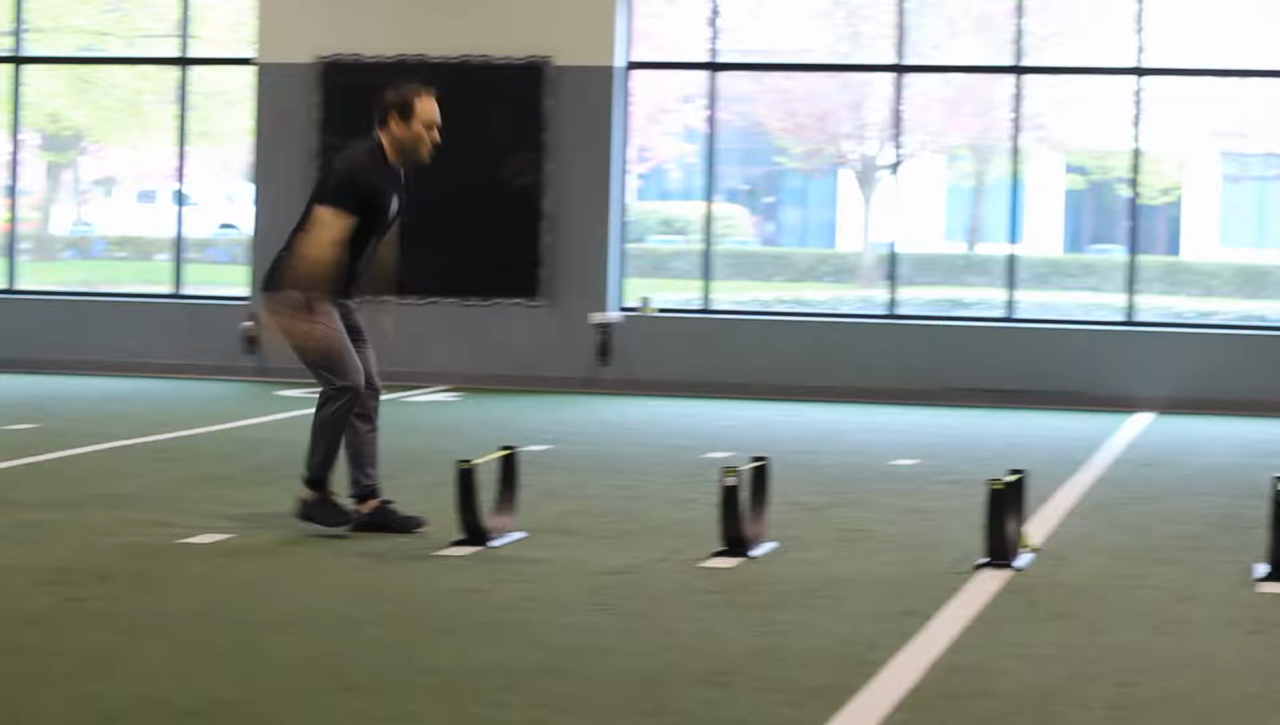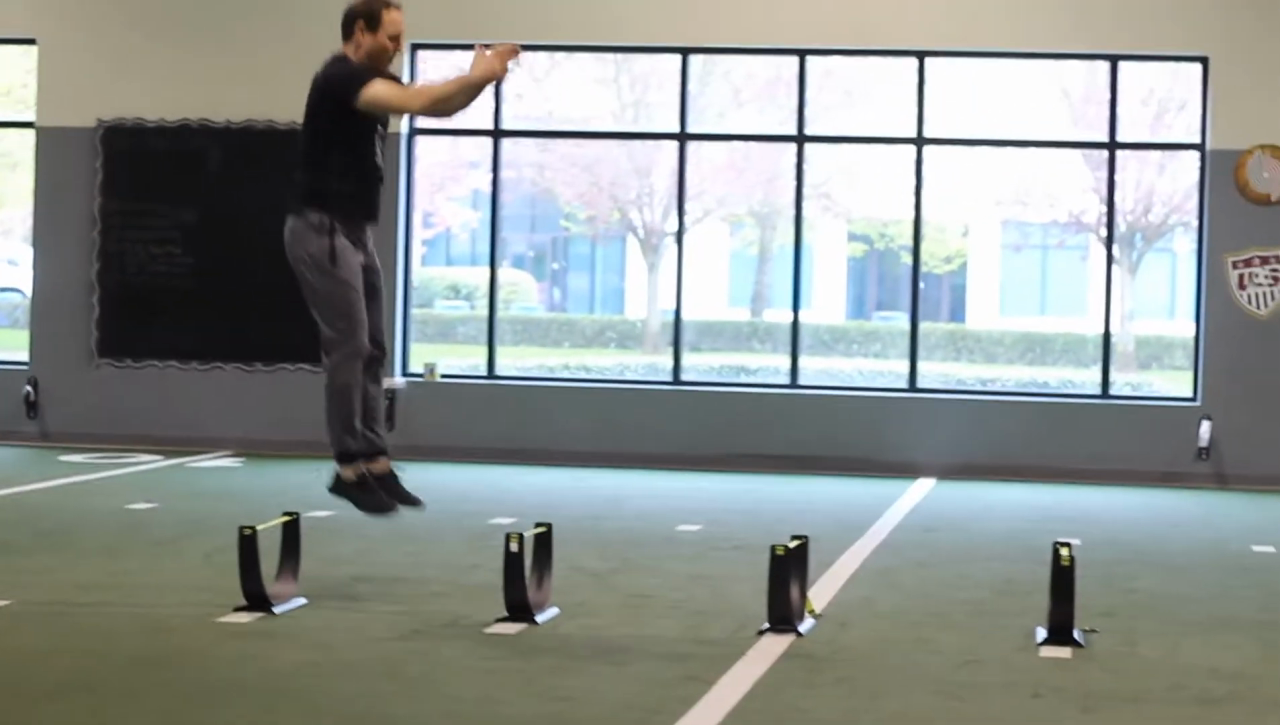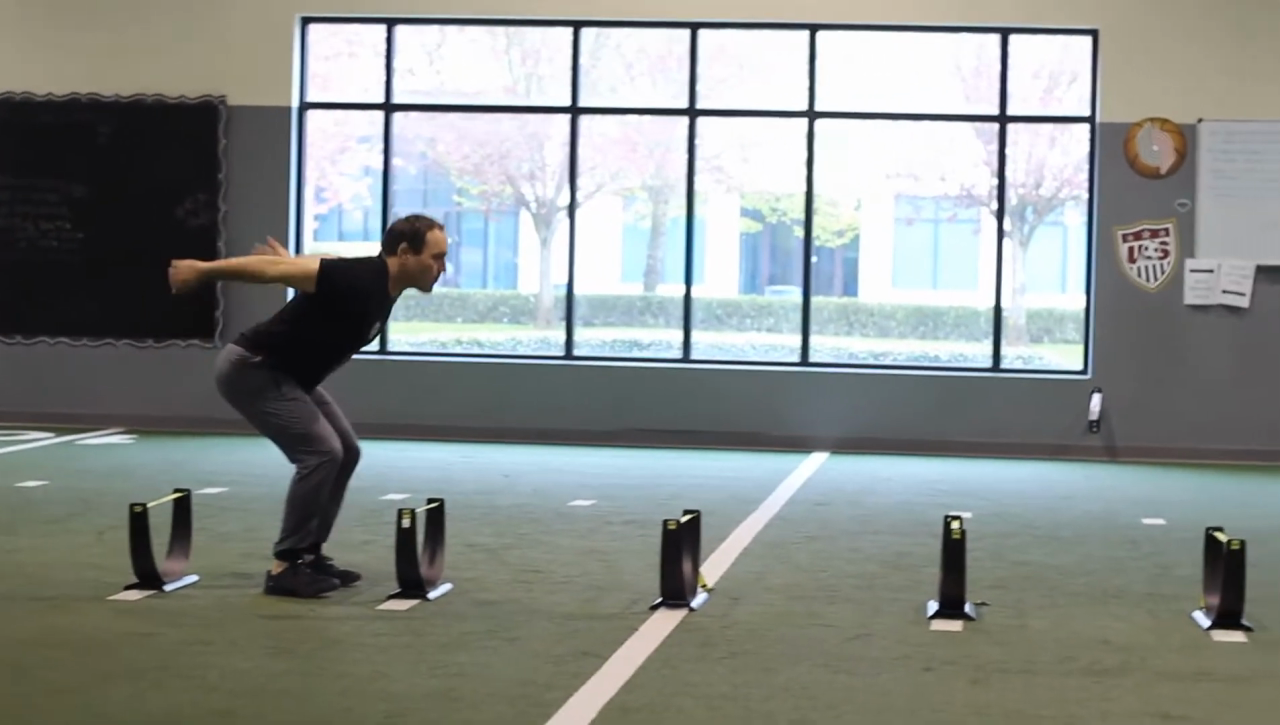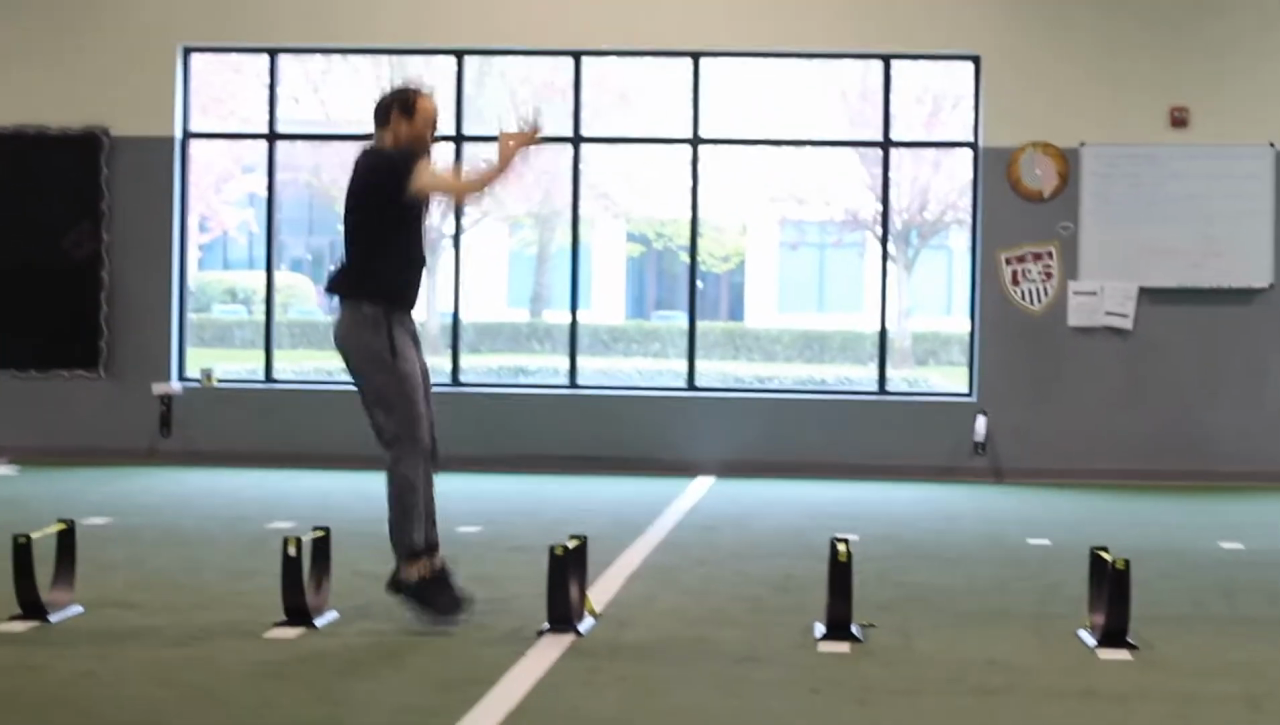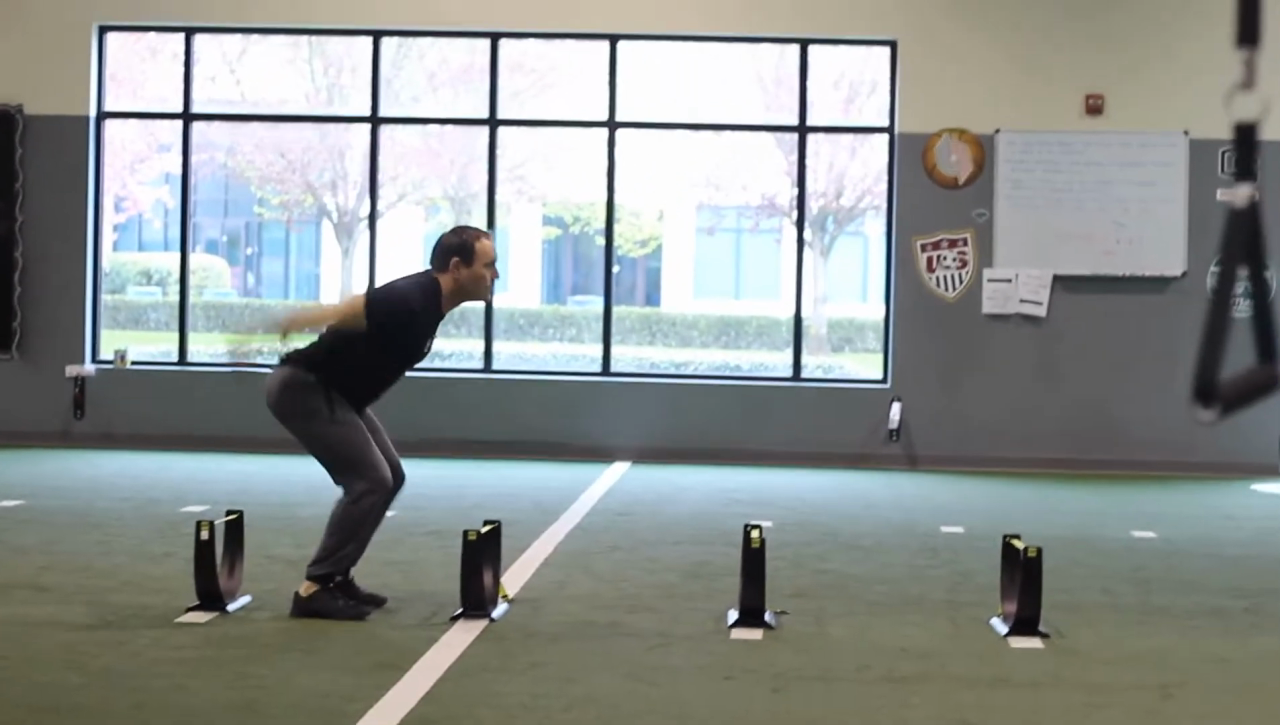
dt=1s
person 1, frame 1
left shoulder: (392, 172)
right shoulder: (358, 169)
left elbow: (380, 242)
right elbow: (322, 241)
right wrist: (299, 313)
left hip: (330, 294)
right hip: (297, 292)
left knee: (365, 388)
right knee: (346, 384)
left ankle: (367, 501)
right ankle: (317, 491)
person 1, frame 2
left shoulder: (374, 79)
right shoulder: (340, 77)
left elbow: (441, 108)
right elbow: (412, 103)
left wrist: (483, 75)
right wrist: (481, 74)
left hip: (355, 234)
right hip: (321, 230)
left knee: (371, 352)
right knee: (348, 349)
left ankle: (375, 462)
right ankle: (351, 468)
person 1, frame 3
left shoulder: (383, 287)
right shoulder: (358, 281)
right elbow: (279, 270)
left wrist: (286, 260)
right wrist: (205, 270)
left hip: (285, 372)
right hip: (251, 368)
left knee: (344, 453)
right knee: (322, 455)
left ankle: (307, 554)
right ankle: (286, 564)
person 1, frame 4
left shoulder: (385, 169)
right shoulder: (382, 163)
left elbow: (453, 183)
right elbow: (454, 184)
left wrist: (506, 150)
right wrist: (511, 151)
left hip: (391, 324)
right hip: (372, 328)
left knee: (419, 447)
right knee: (407, 446)
left ankle: (423, 561)
right ankle: (414, 570)
person 1, frame 5
left shoulder: (428, 304)
right shoulder: (411, 303)
left elbow: (349, 313)
right elbow: (335, 313)
right wrist: (280, 331)
left hip: (328, 389)
right hip: (301, 389)
left knee: (389, 479)
right knee: (372, 482)
left ankle: (336, 580)
right ankle: (315, 587)
